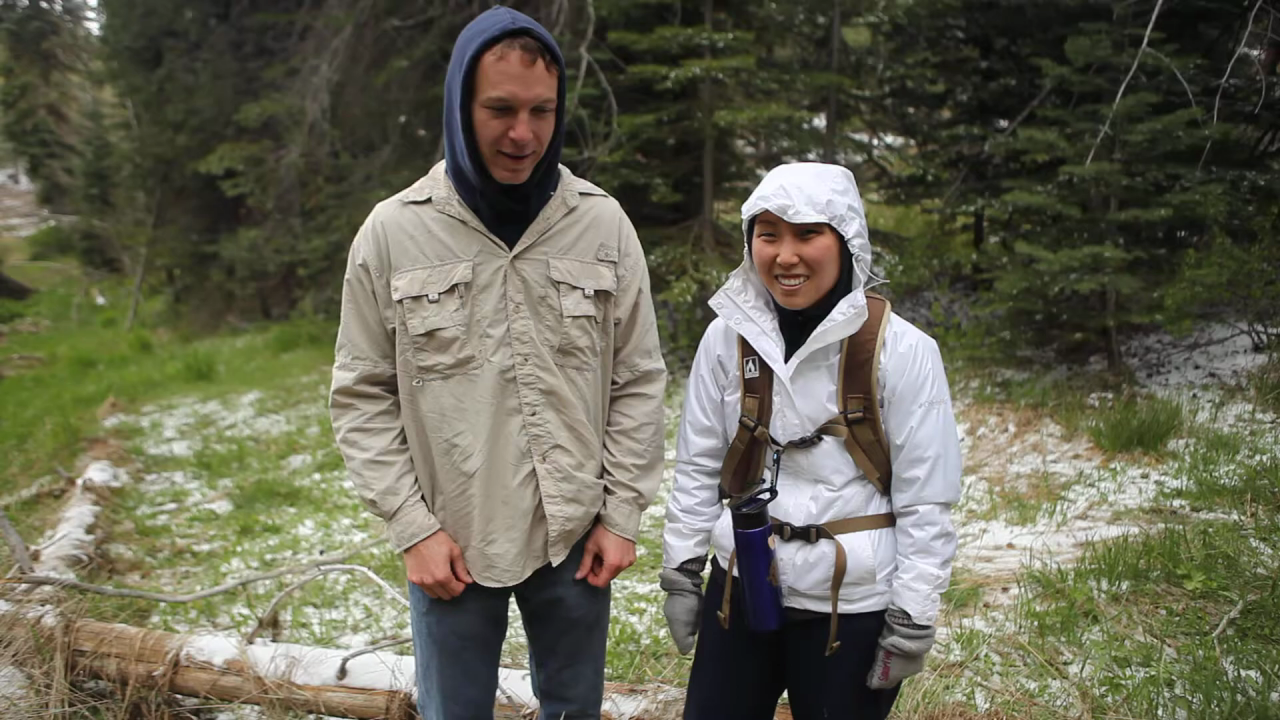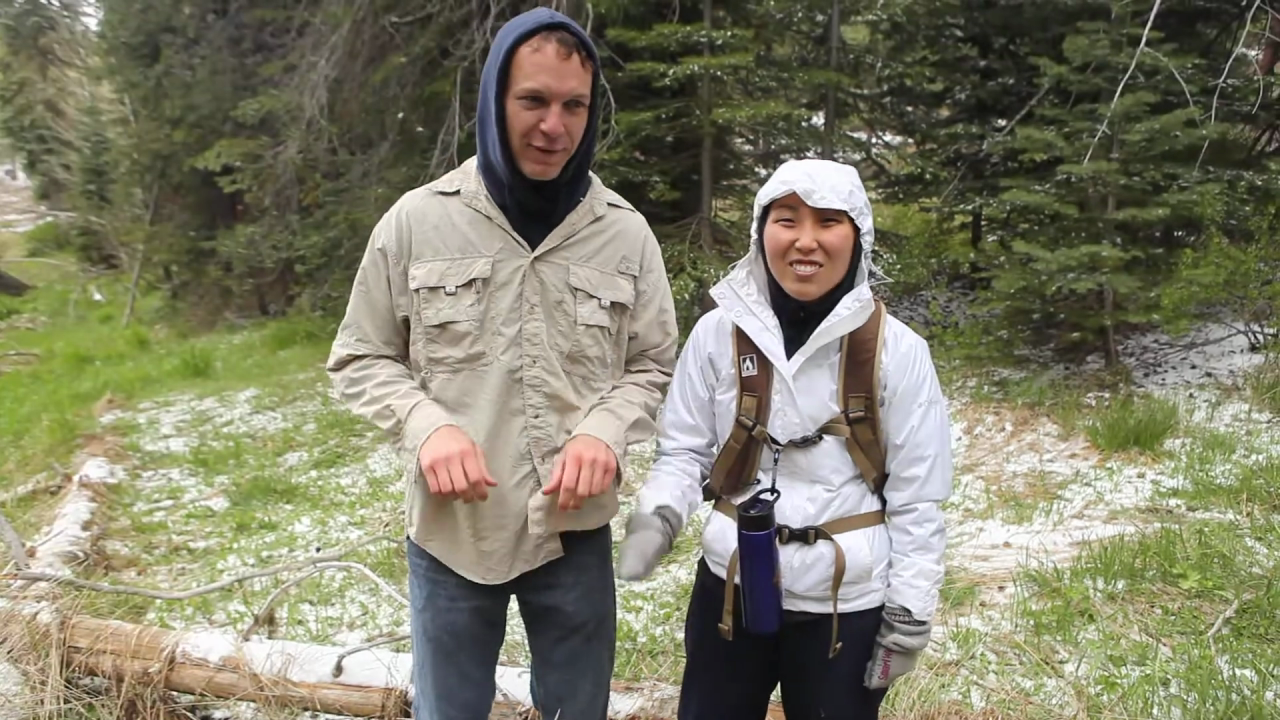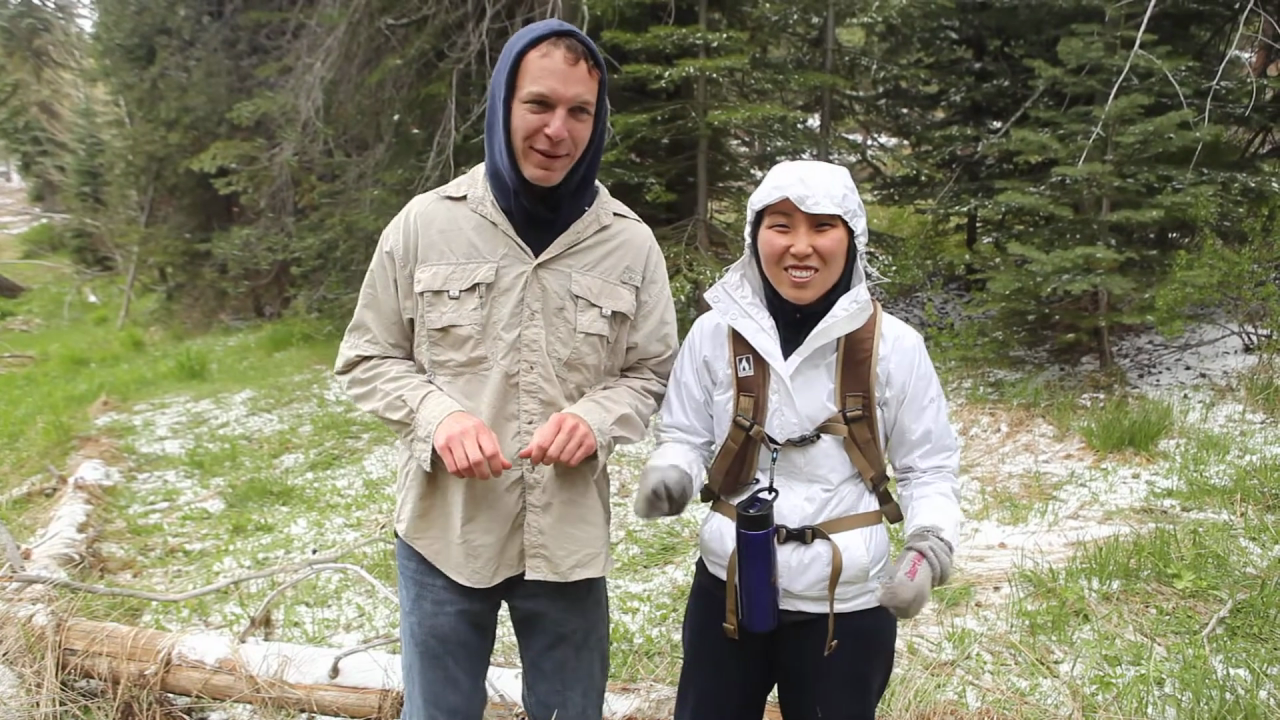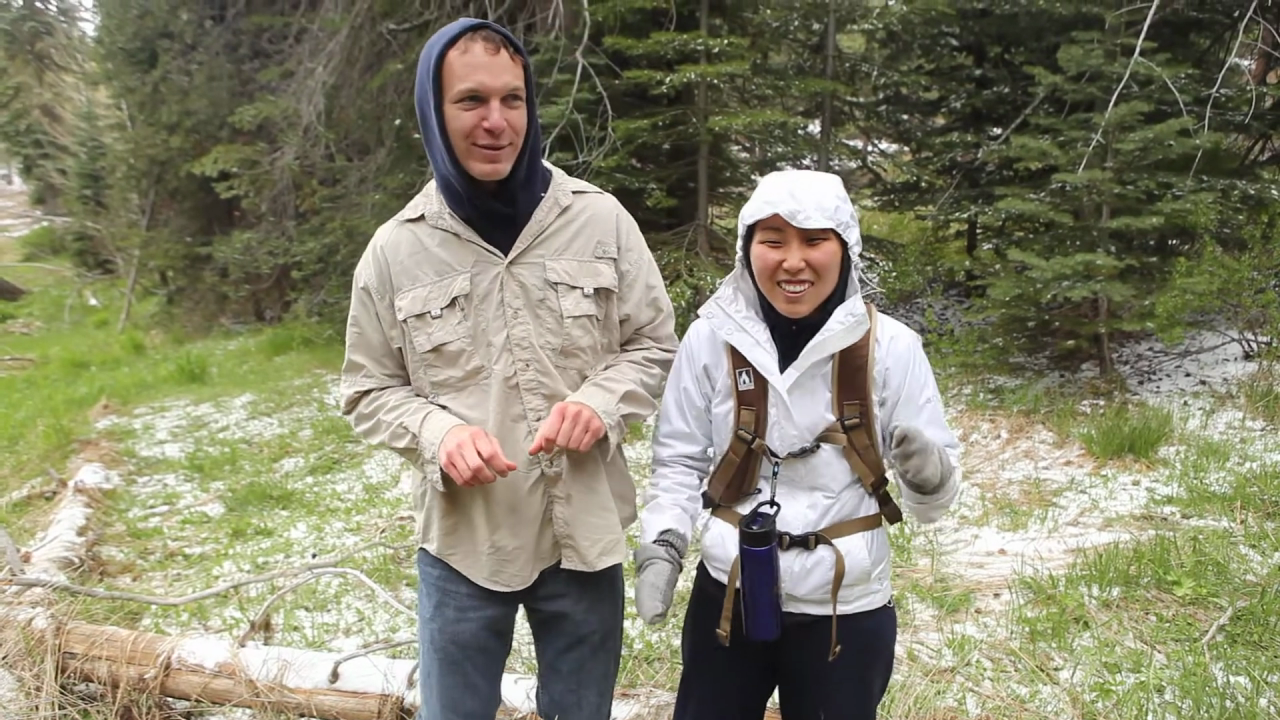
dt=0.7s
person 1, frame 1
left shoulder: (603, 225)
right shoulder: (392, 232)
left elbow: (638, 381)
right elbow: (362, 397)
left wrist: (623, 513)
right wrist: (412, 527)
left hip: (575, 532)
right hip: (453, 539)
person 1, frame 2
left shoulder: (625, 233)
right shoulder: (416, 220)
left elbow: (655, 367)
right elbow: (360, 357)
left wrist: (607, 432)
right wrist: (426, 426)
left hip: (576, 530)
right hip: (452, 531)
person 1, frame 3
left shoulder: (630, 243)
right shoulder: (423, 224)
left elbow: (653, 376)
right elbow: (366, 358)
left wrist: (594, 419)
right wrist: (438, 414)
left hip: (567, 534)
right hip: (442, 532)
person 1, frame 4
left shoulder: (600, 219)
right shoulder: (395, 250)
left elbow: (654, 346)
right elbow: (369, 390)
left wrist: (600, 401)
right wrist: (437, 433)
left hip: (586, 530)
right hip: (461, 540)
person 2, frame 1
left shoulder: (902, 351)
right shoulder: (728, 335)
left elbow: (926, 499)
right elbow: (698, 467)
left wrist: (912, 620)
right wrist: (682, 573)
left hip: (852, 604)
right hip: (742, 588)
person 2, frame 2
left shoulder: (896, 350)
right shoulder: (719, 332)
left elbow: (917, 497)
right elbow: (686, 449)
left wrist: (909, 618)
right wrist: (660, 515)
left hip: (846, 602)
right hip: (730, 586)
person 2, frame 3
left shoulder: (892, 346)
right shoulder: (716, 332)
left elbow: (928, 467)
right elbow: (686, 439)
left wrist: (930, 545)
right wrist: (669, 475)
left hip: (845, 602)
right hip: (729, 587)
person 2, frame 4
left shoulder: (891, 347)
right shoulder: (712, 336)
left elbow: (938, 467)
right elbow: (679, 458)
left wrist: (927, 469)
right wrist: (661, 546)
left hip: (846, 606)
right hip: (730, 591)
